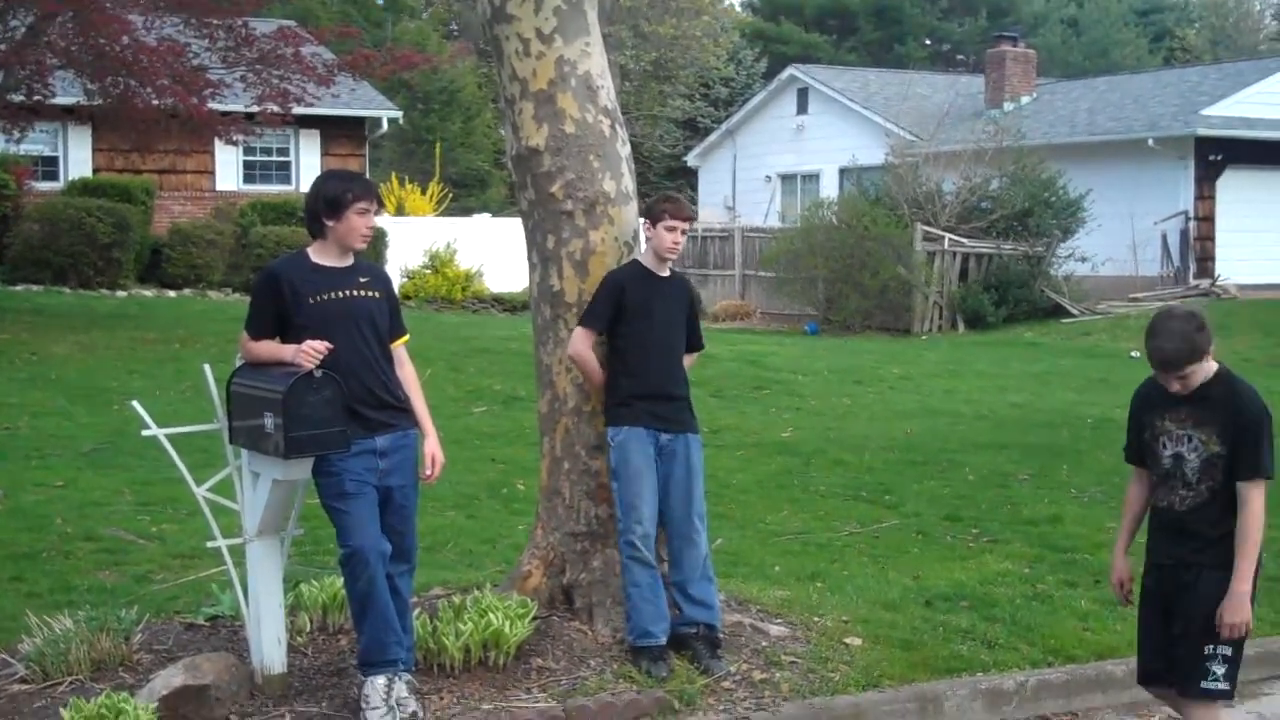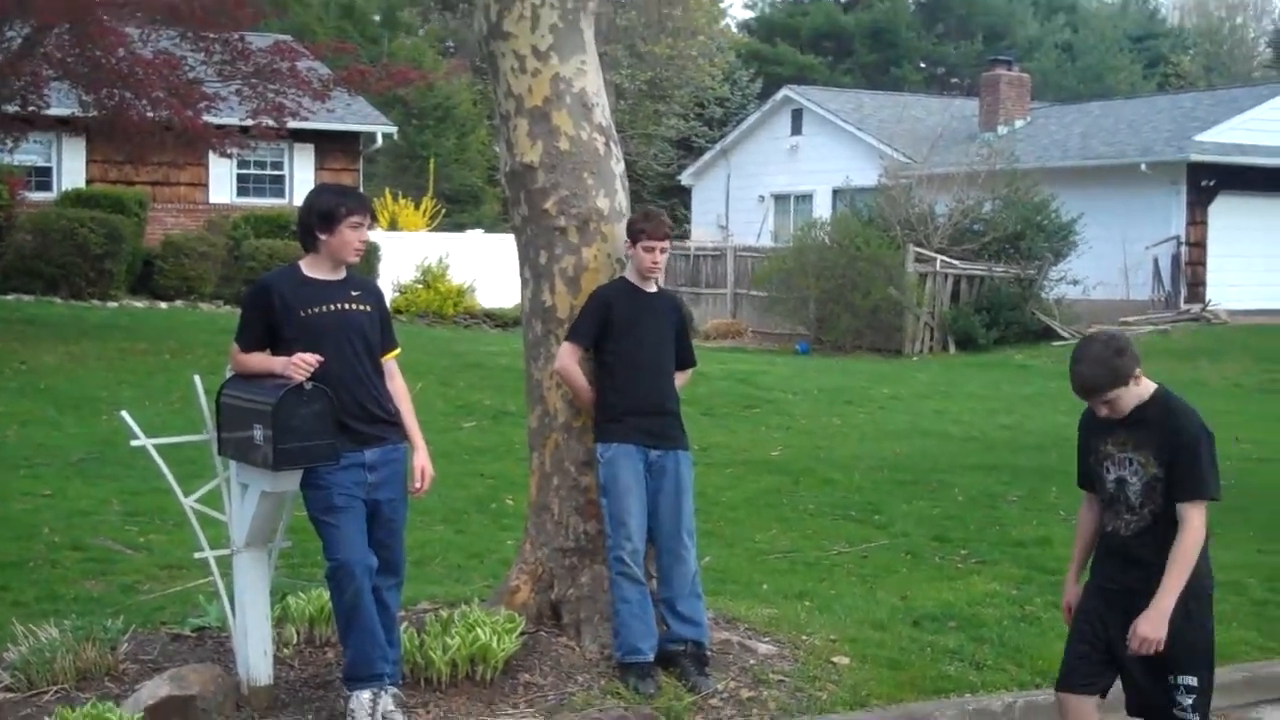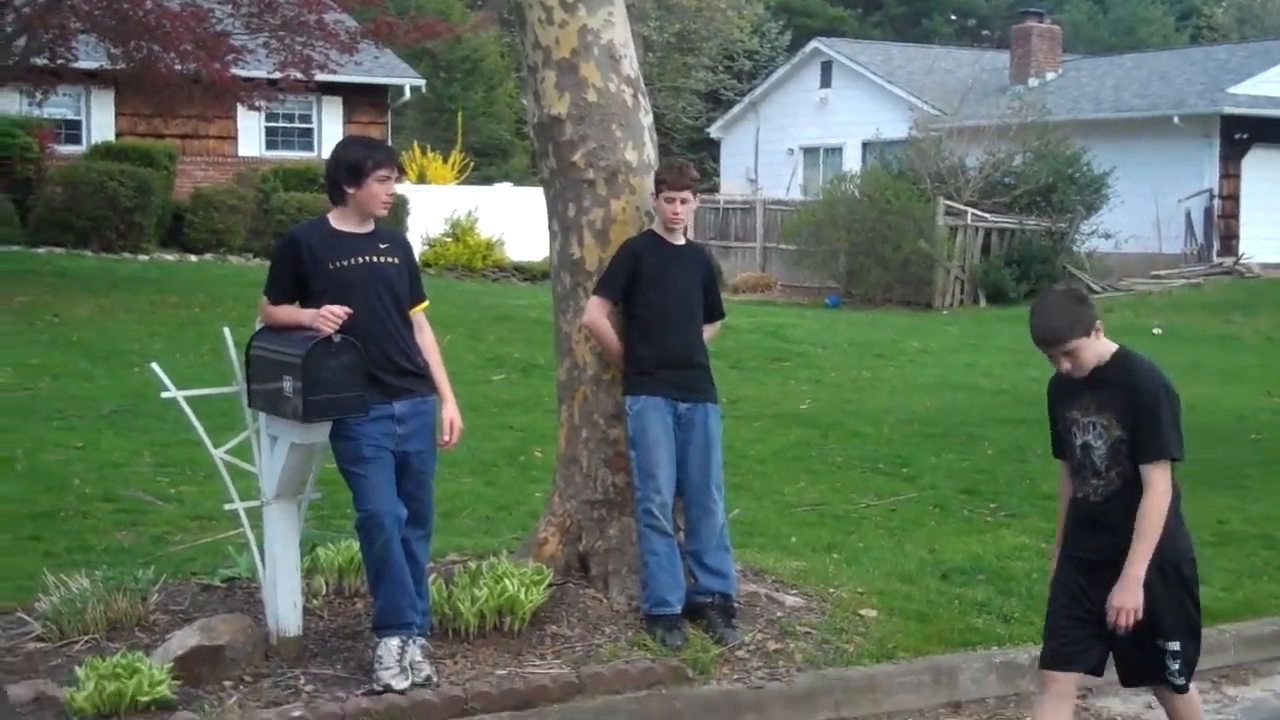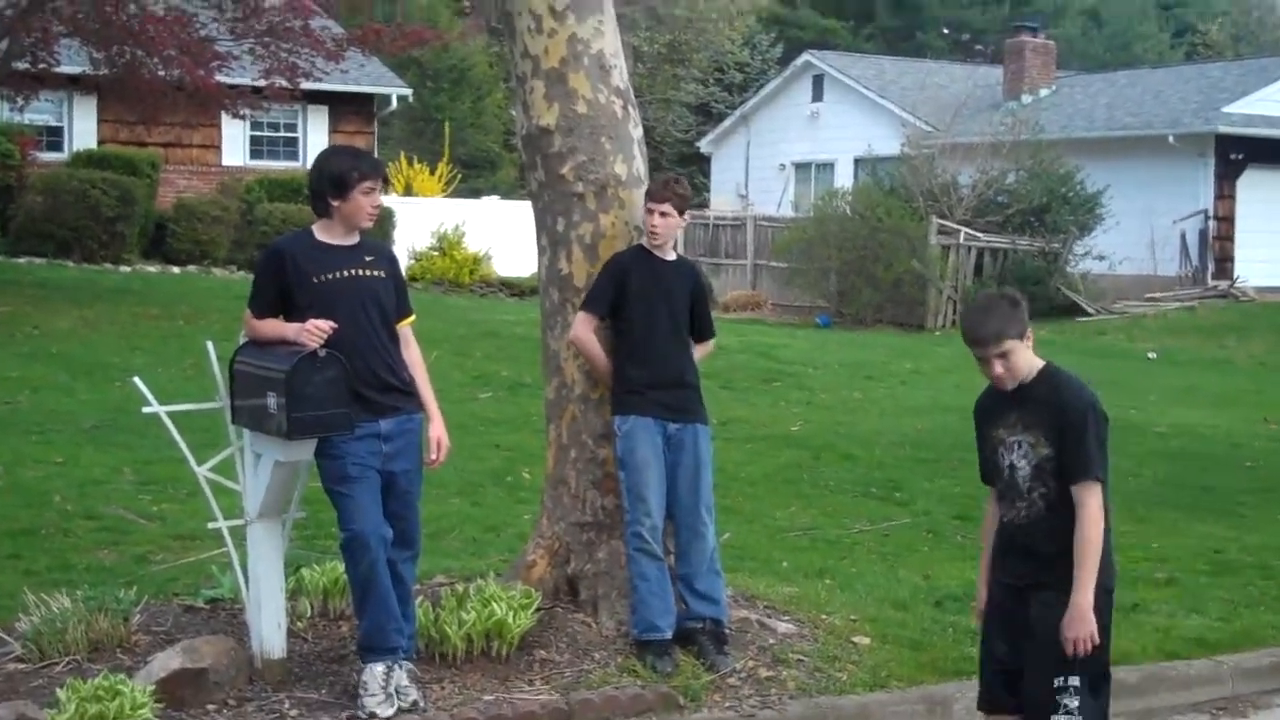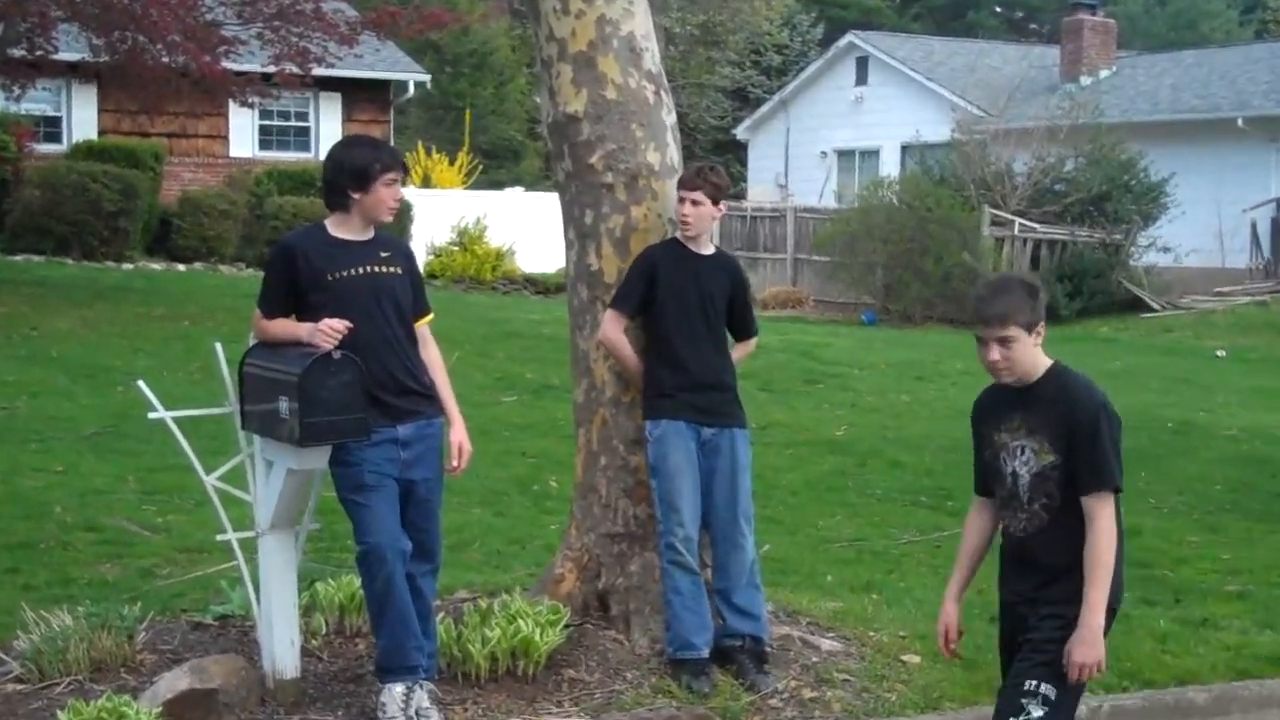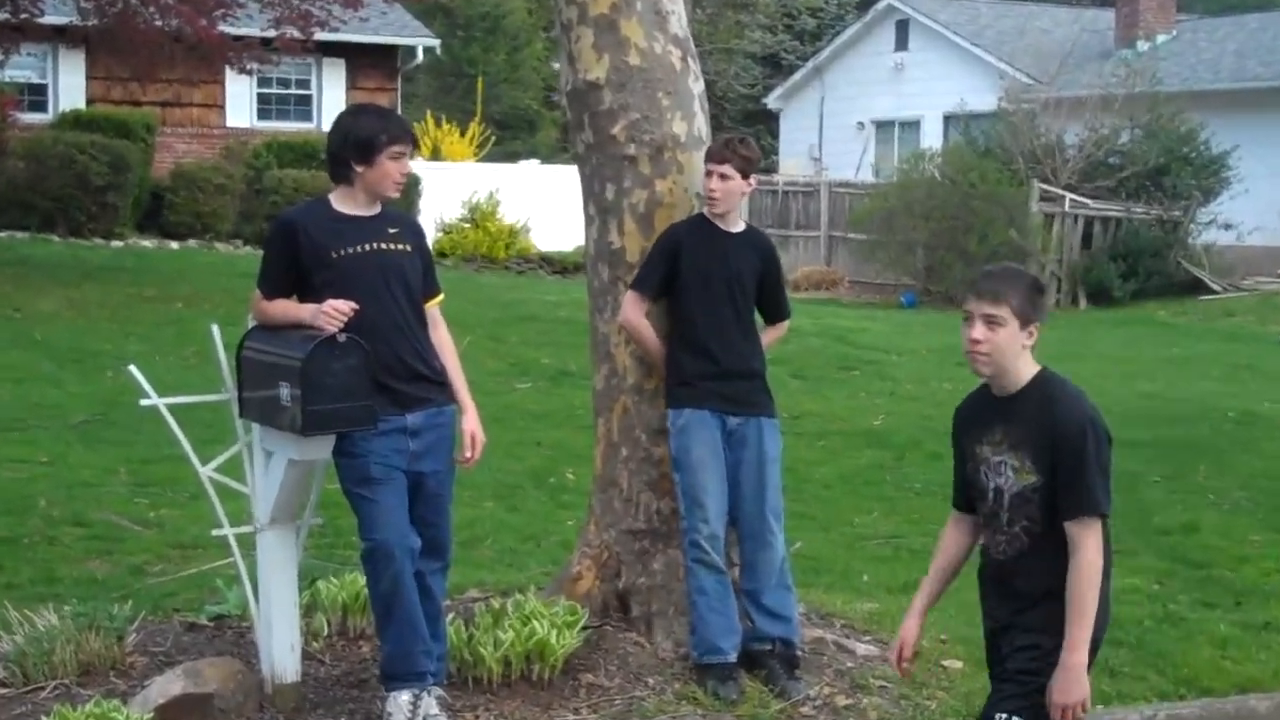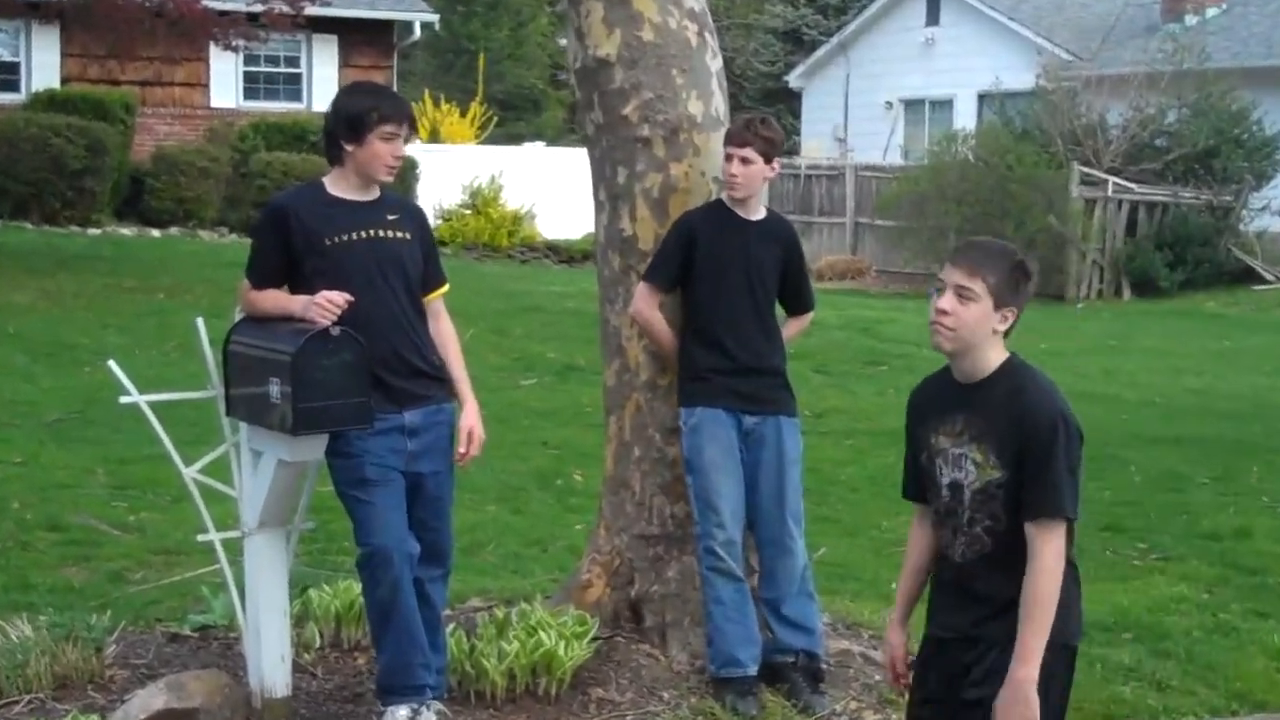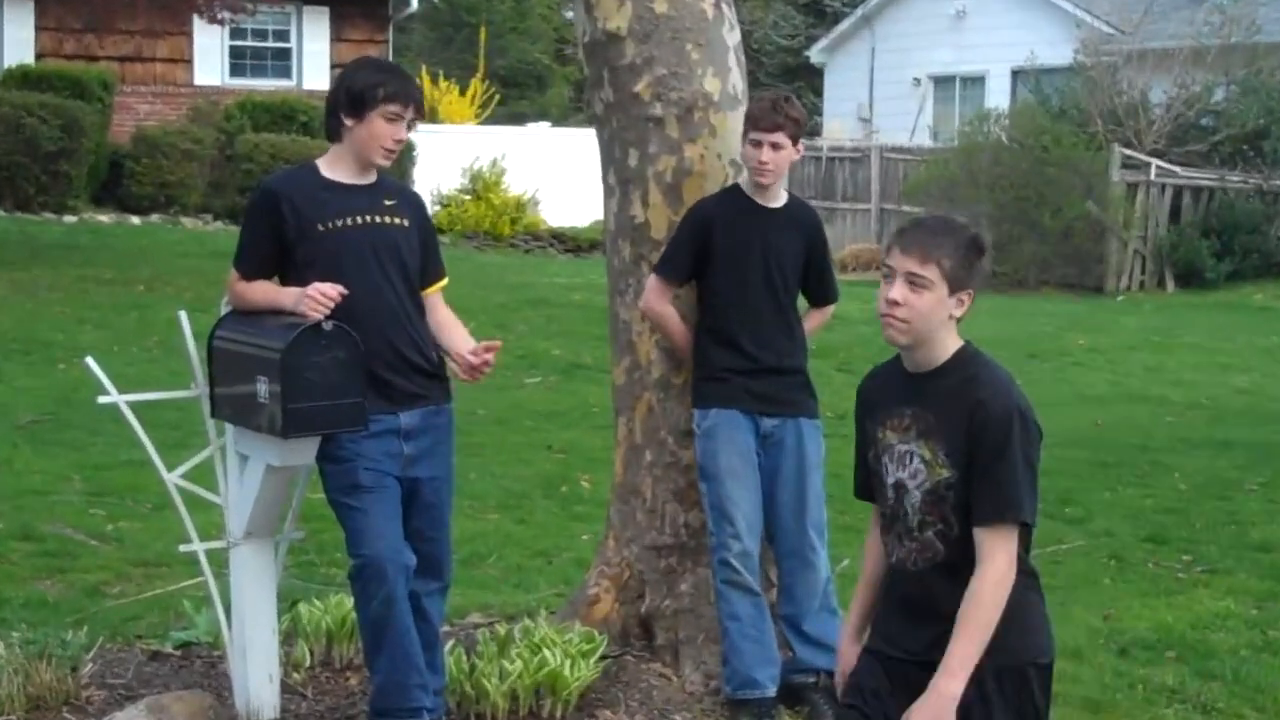
dt=0.2s
person 1, frame 1
left shoulder: (376, 279)
right shoulder: (283, 277)
right elbow: (251, 346)
left wrist: (428, 431)
right wrist: (292, 351)
left hip: (397, 438)
right hip: (340, 445)
left knee: (400, 558)
right knee: (365, 554)
left ankle: (396, 668)
right ankle: (384, 670)
person 1, frame 2
left shoulder: (368, 292)
right shoulder: (275, 290)
right elbow: (241, 358)
left wrist: (418, 446)
right wrist: (283, 363)
left hip: (386, 452)
right hip: (328, 458)
left knee: (387, 572)
right knee: (351, 567)
person 1, frame 3
left shoulder: (396, 245)
right shoulder: (303, 242)
right elbow: (270, 310)
left wrist: (447, 398)
right wrist: (311, 316)
left hip: (415, 404)
right hip: (359, 410)
left knee: (415, 523)
right knee: (380, 519)
left ankle: (410, 632)
right ankle: (398, 634)
person 1, frame 4
left shoulder: (382, 257)
right shoulder: (287, 254)
right elbow: (254, 325)
left wrist: (433, 414)
right wrist: (295, 330)
left hip: (401, 421)
right hip: (344, 427)
left knee: (402, 544)
right knee: (366, 539)
left ankle: (396, 656)
right ankle: (383, 658)
person 1, frame 5
left shoulder: (398, 253)
right shoulder: (298, 251)
right elbow: (265, 325)
left wrist: (454, 419)
right wrist: (308, 330)
left hip: (421, 426)
right hip: (360, 433)
left knee: (422, 555)
right knee: (382, 551)
person 1, frame 6
left shoulder: (407, 229)
right shoulder: (300, 227)
right elbow: (264, 306)
left wrist: (466, 406)
right wrist: (311, 312)
left hip: (432, 415)
right hip: (365, 422)
left knee: (431, 551)
right knee: (390, 548)
person 1, frame 7
left shoulder: (408, 217)
right shoulder: (292, 212)
left elbow: (435, 314)
right elbow: (253, 297)
left wrist: (467, 402)
right wrist: (303, 304)
left hip: (432, 412)
right hip: (361, 421)
left knee: (431, 556)
right knee: (388, 553)
person 1, frame 8
left shoulder: (406, 204)
right shoulder: (284, 195)
right elbow: (241, 289)
left wrist: (466, 351)
right wrist: (293, 296)
left hip: (428, 414)
right hip: (353, 421)
left knee: (429, 568)
right knee: (381, 563)
person 2, frame 1
left shoulder: (683, 289)
right shoulder: (621, 281)
right elbow: (579, 347)
left wrist: (665, 384)
right wrist: (616, 391)
left hip: (680, 424)
right hip: (632, 425)
left knee: (690, 531)
right knee: (639, 533)
person 2, frame 2
left shoulder: (672, 306)
right shoulder: (607, 298)
right elbow: (565, 362)
left wrist: (658, 401)
right wrist: (603, 410)
left hip: (670, 440)
right hip: (621, 441)
left knee: (679, 548)
right knee: (627, 551)
person 2, frame 3
left shoulder: (700, 259)
right shoulder: (635, 252)
right elbow: (594, 316)
left wrist: (686, 354)
right wrist: (632, 363)
left hip: (698, 393)
right hip: (649, 394)
left knee: (707, 500)
right knee: (656, 503)
person 2, frame 4
left shoulder: (690, 275)
right shoulder: (623, 266)
right elbow: (581, 332)
left wrist: (676, 373)
right wrist: (620, 380)
left hip: (688, 412)
right hip: (638, 413)
left knee: (697, 522)
right knee: (646, 525)
left ankle: (705, 621)
right ankle: (653, 631)
person 2, frame 5
left shoulder: (729, 269)
right shoulder: (655, 261)
left elbow: (747, 340)
right elbow: (610, 331)
left wrist: (713, 373)
right wrist: (651, 381)
left hip: (725, 416)
right hip: (670, 417)
left knee: (735, 533)
right knee: (680, 536)
left ankle: (744, 639)
right ankle: (689, 649)
person 2, frame 6
left shoulder: (760, 247)
right shoulder: (680, 238)
left elbow: (778, 322)
right elbow: (631, 313)
left wrist: (742, 358)
right wrist: (675, 365)
left hip: (753, 405)
right hip: (694, 406)
left knee: (764, 529)
right knee: (706, 533)
left ankle: (774, 642)
right ankle: (715, 653)
person 2, frame 7
left shoulder: (781, 235)
right shoulder: (695, 226)
left elbow: (801, 313)
right elbow: (643, 305)
left wrist: (761, 352)
right wrist: (690, 359)
left hip: (772, 403)
right hip: (709, 403)
left knee: (784, 535)
right knee: (721, 538)
left ankle: (797, 654)
right ankle: (734, 666)
person 2, frame 8
left shoulder: (804, 221)
right shoulder: (711, 214)
left elbow: (823, 305)
right elbow: (654, 299)
left wrist: (780, 349)
right wrist: (706, 357)
left hip: (793, 403)
right hip: (725, 405)
left knee: (805, 545)
right knee: (737, 550)
person 3, frame 1
left shoulder: (1244, 406)
right shoulder: (1147, 397)
left elbow: (1252, 502)
left wrist: (1239, 591)
right wrist: (1122, 552)
left hip: (1218, 567)
right hip: (1163, 561)
right knee: (1159, 682)
person 3, frame 2
left shoulder: (1183, 426)
right shoulder: (1093, 423)
left elbow: (1193, 525)
left wrist: (1160, 609)
right wrist: (1074, 575)
left hip: (1173, 591)
right hip: (1108, 585)
person 3, frame 3
left shoulder: (1146, 385)
right shoulder: (1061, 388)
left elbow: (1158, 486)
left wrist: (1132, 579)
right wrist: (1060, 548)
left hip: (1150, 559)
right hip: (1083, 555)
left knee: (1171, 684)
right knee: (1056, 677)
person 3, frame 4
left shoulder: (1072, 402)
right shoulder: (988, 406)
left elbow: (1090, 506)
left wrist: (1081, 602)
right wrist: (984, 580)
left hip: (1065, 585)
right hip: (1011, 583)
person 3, frame 5
left shoulder: (1083, 406)
right shoulder: (988, 408)
left elbow: (1102, 519)
left wrist: (1091, 625)
right wrist: (953, 595)
left hip: (1070, 600)
right hip: (1019, 596)
person 3, frame 6
left shoulder: (1070, 418)
right shoulder: (971, 414)
left elbow: (1087, 544)
left wrist: (1074, 661)
right wrist: (917, 612)
left hip: (1053, 625)
right hip: (1003, 617)
person 3, frame 7
left shoulder: (1038, 410)
right shoulder: (928, 399)
left elbow: (1047, 551)
left wrist: (1022, 679)
right wrist: (898, 621)
left hip: (1022, 635)
right hip: (950, 626)
person 3, frame 8
left shoulder: (994, 404)
right shoulder: (877, 391)
left elbow: (997, 561)
right wrist: (853, 632)
left hip: (989, 657)
right hip: (897, 645)
